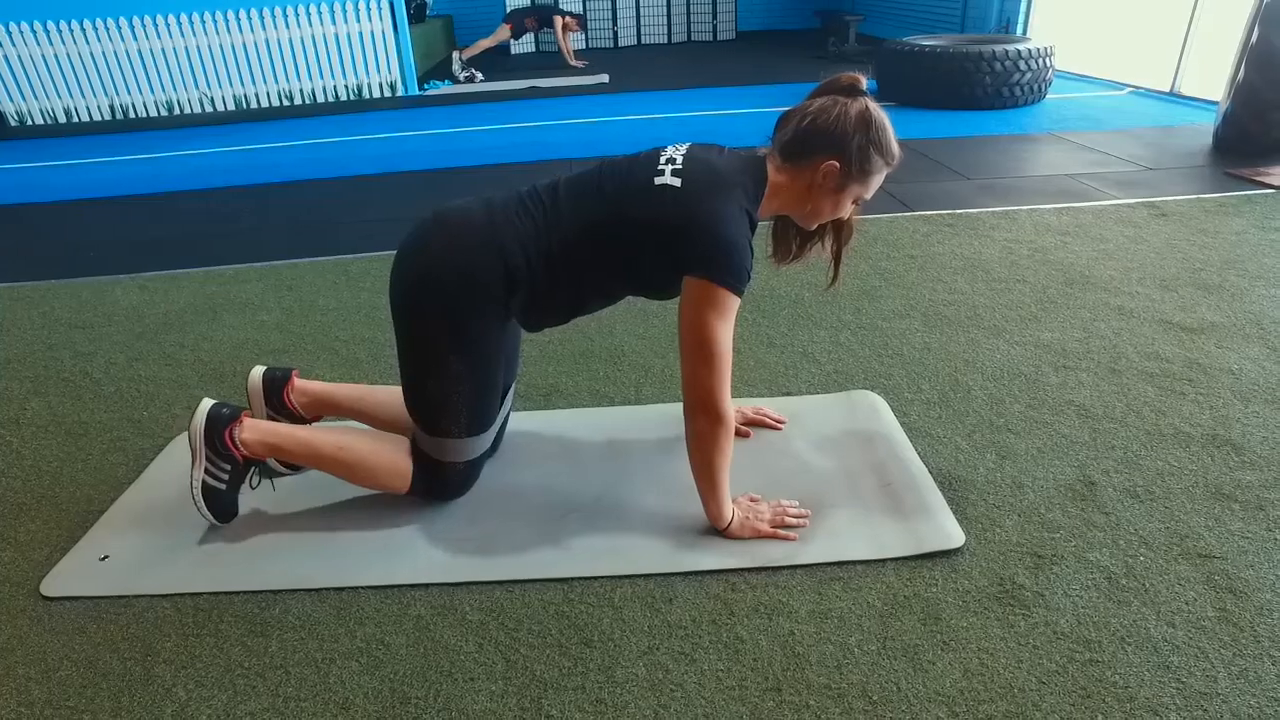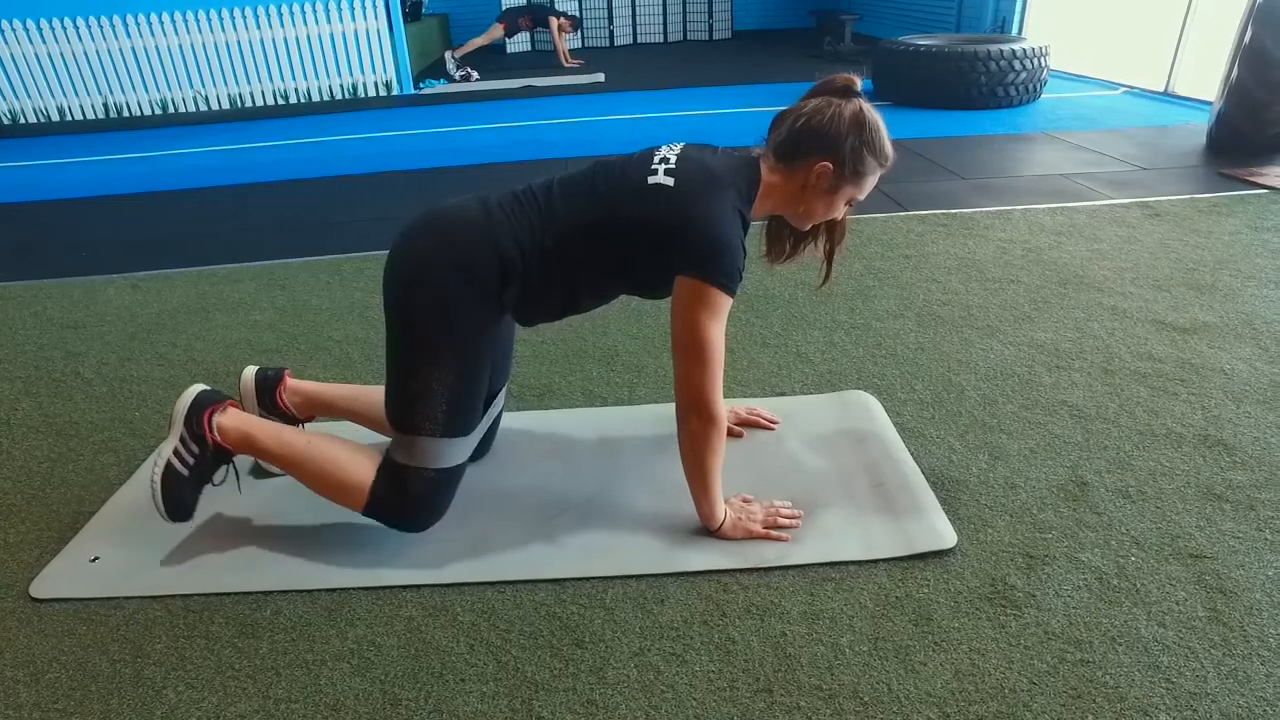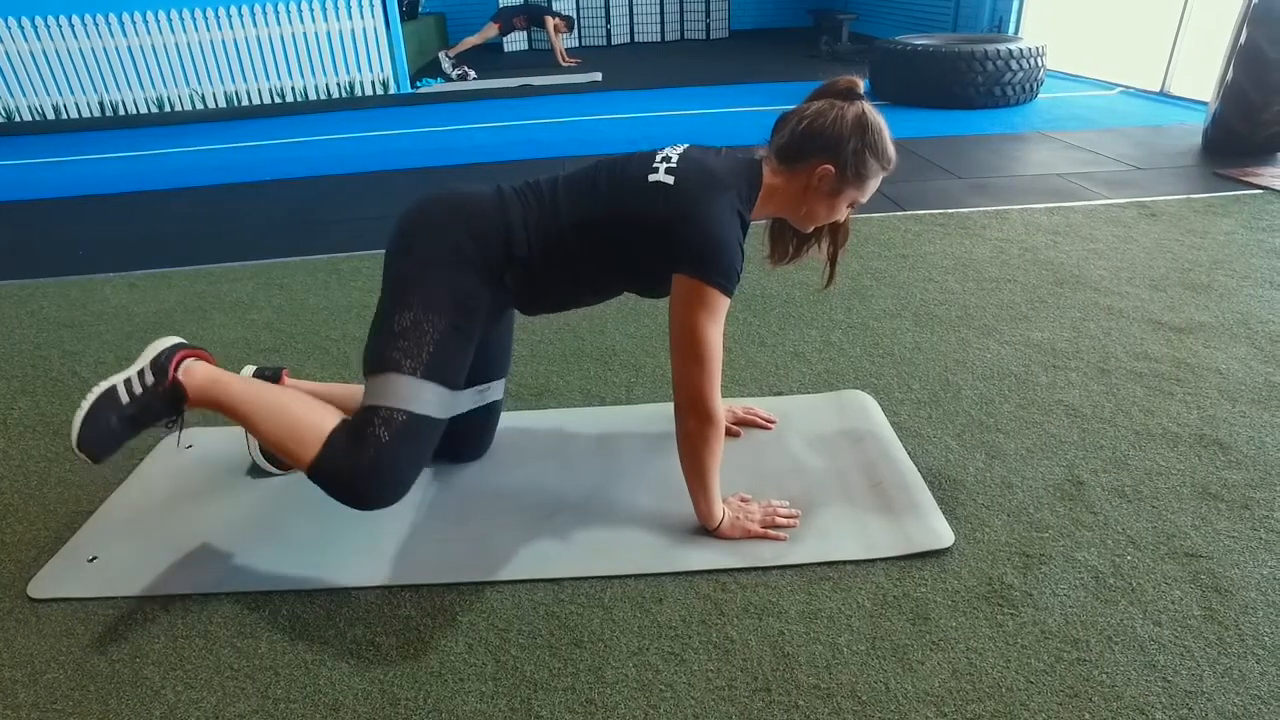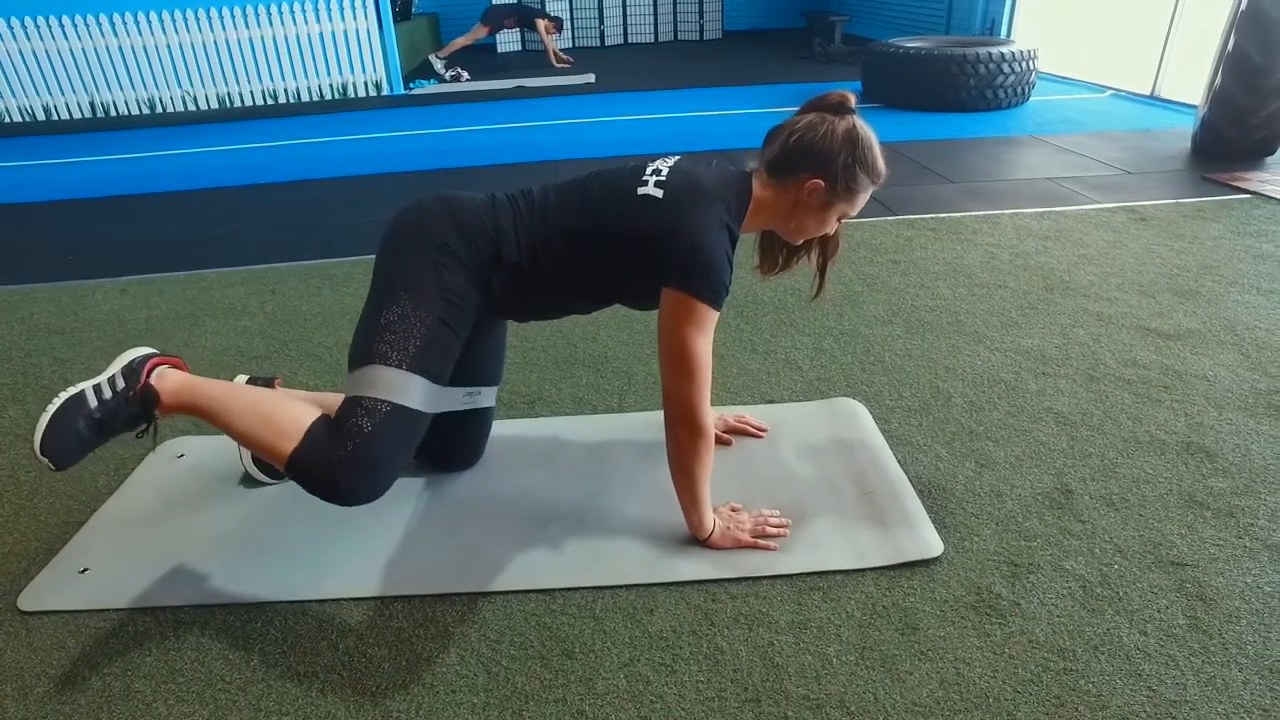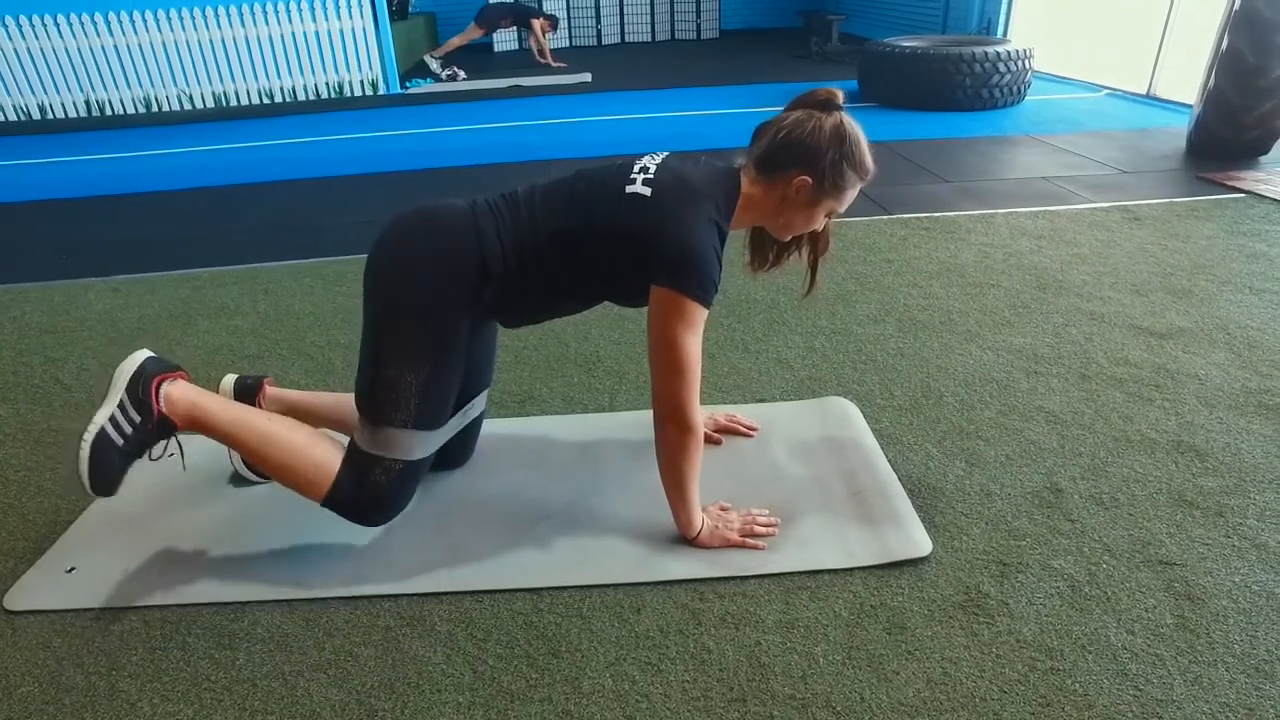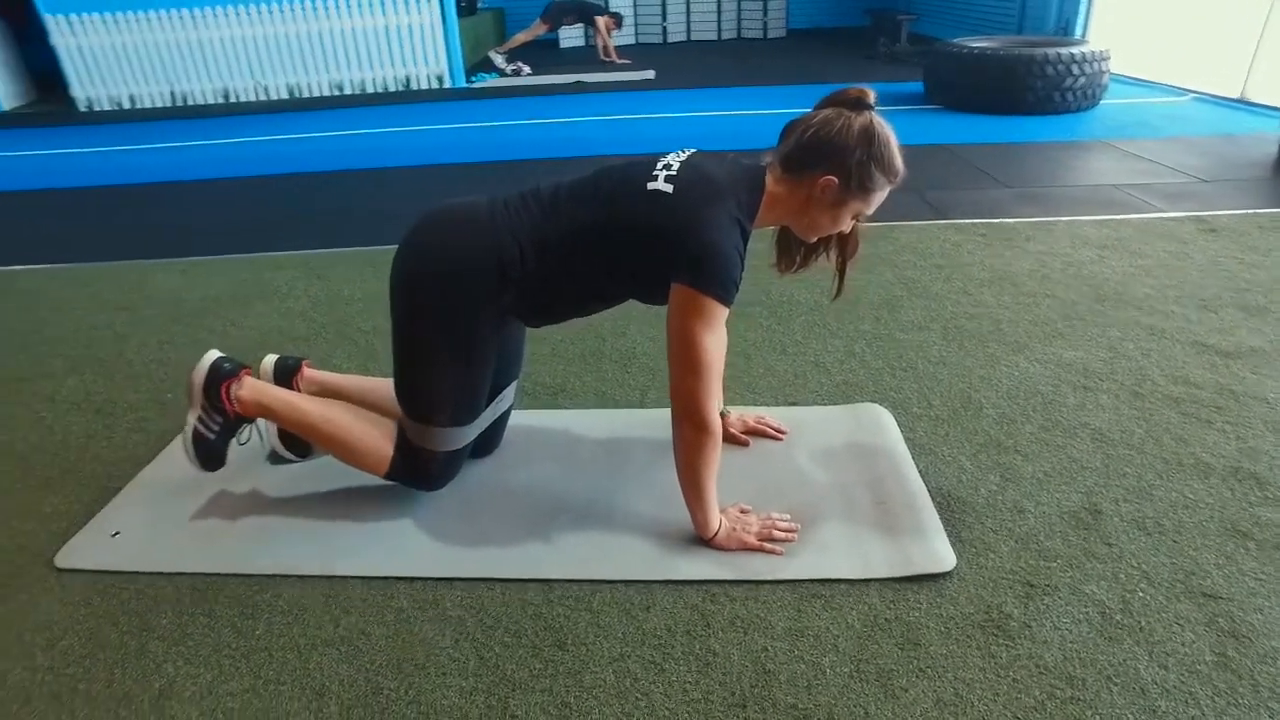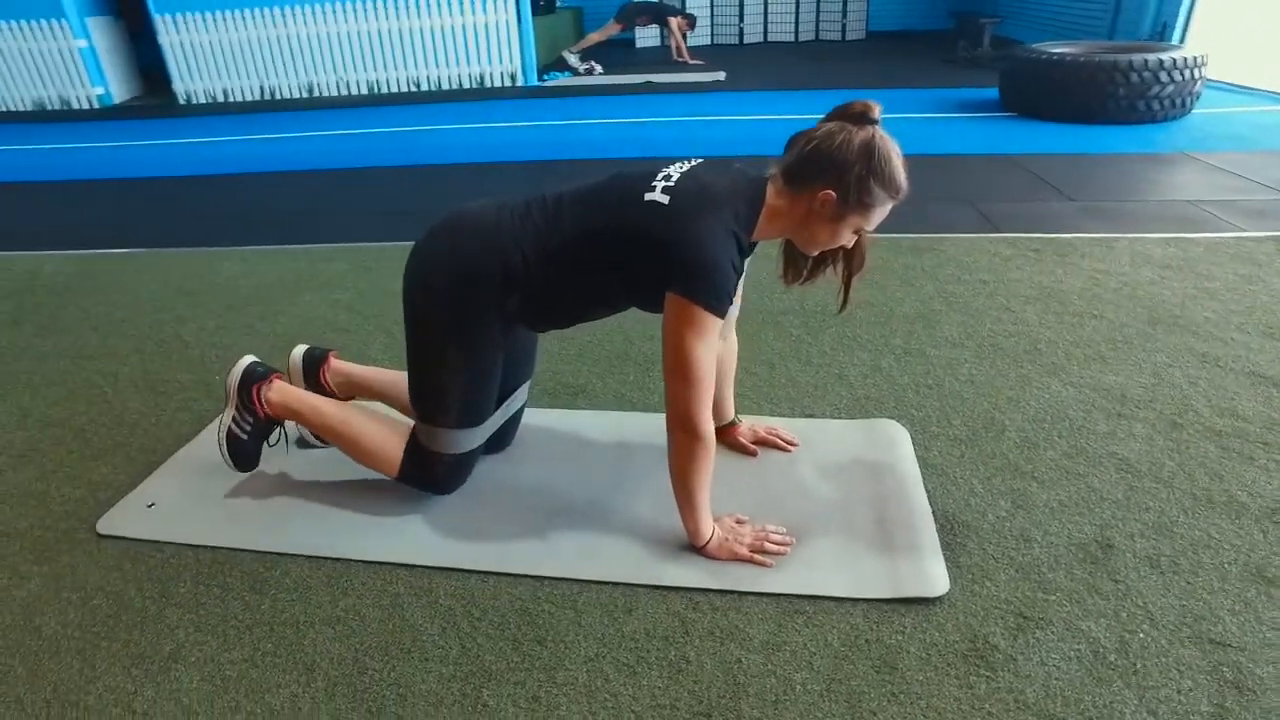
dt=0.4s
person 1, frame 1
left shoulder: (731, 171)
right shoulder: (721, 225)
right elbow: (705, 402)
left wrist: (719, 411)
right wrist: (724, 514)
left hip: (464, 254)
right hip: (459, 280)
left knee: (473, 430)
right knee: (447, 471)
left ankle: (292, 395)
right ankle: (244, 435)
person 1, frame 2
left shoulder: (725, 172)
right shoulder: (714, 225)
right elbow: (697, 403)
left wrist: (712, 410)
right wrist: (715, 514)
left hip: (467, 257)
right hip: (453, 275)
left knee: (472, 435)
right knee: (413, 499)
left ankle: (284, 394)
right ankle: (223, 424)
person 1, frame 3
left shoulder: (729, 174)
right shoulder: (714, 225)
right elbow: (694, 400)
left wrist: (710, 409)
right wrist: (713, 513)
left hip: (474, 250)
right hip: (453, 254)
left knee: (465, 439)
right knee: (371, 473)
left ankle: (282, 388)
right ankle: (186, 378)
person 1, frame 4
left shoulder: (719, 187)
right shoulder: (704, 239)
right elbow: (684, 412)
left wrist: (700, 419)
right wrist: (704, 522)
left hip: (467, 260)
right hip: (444, 258)
left knee: (456, 448)
right knee: (354, 466)
left ankle: (270, 395)
right ankle: (159, 384)
person 1, frame 5
left shoulder: (705, 183)
right shoulder: (692, 235)
right elbow: (673, 414)
left wrist: (691, 419)
right wrist: (693, 522)
left hip: (447, 260)
right hip: (433, 278)
left knee: (450, 449)
right knee: (371, 492)
left ankle: (259, 397)
right ankle: (168, 396)
person 1, frame 6
left shoulder: (733, 181)
right shoulder: (712, 232)
left elbow: (706, 324)
right elbow: (690, 413)
left wrist: (722, 415)
right wrist: (711, 524)
left hip: (477, 259)
right hip: (455, 276)
left knee: (479, 435)
right knee: (428, 464)
left ankle: (300, 382)
right ankle: (241, 394)
person 1, frame 7
left shoulder: (743, 197)
right shoulder: (706, 240)
left elbow: (720, 332)
right elbow: (687, 420)
left wrist: (730, 423)
right wrist: (704, 533)
left hip: (500, 266)
right hip: (463, 277)
left knee: (493, 434)
right knee: (440, 468)
left ankle: (326, 372)
right ankle: (272, 395)
